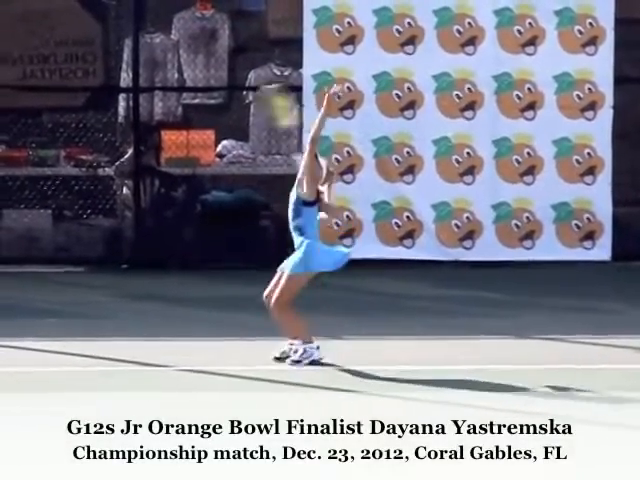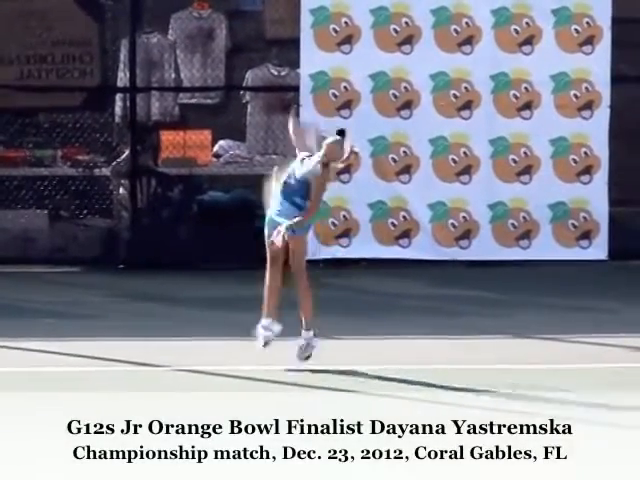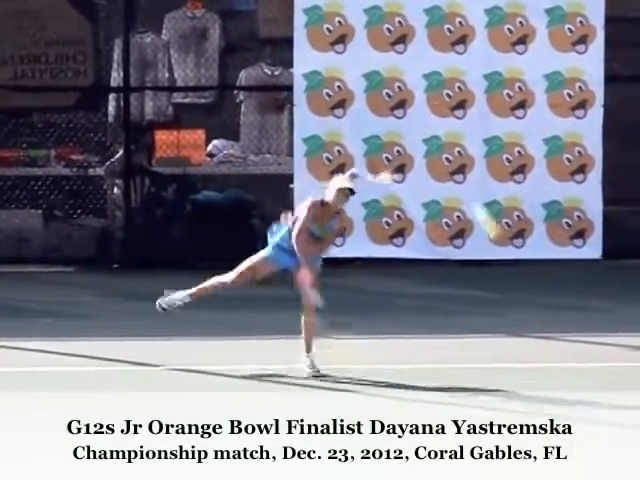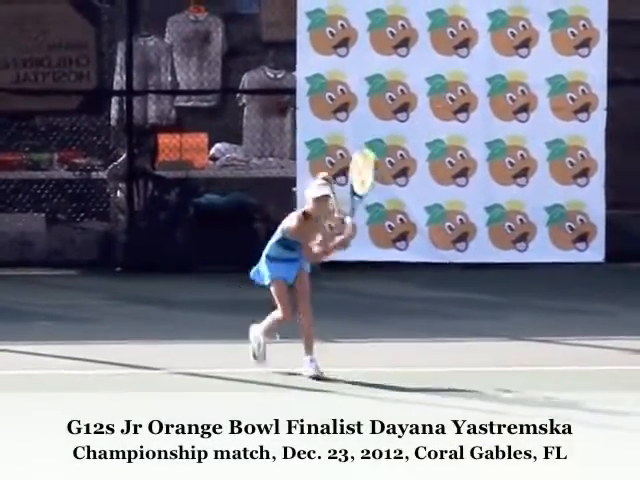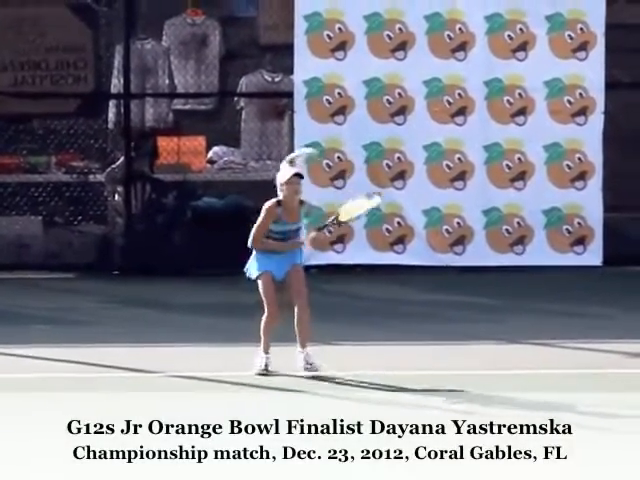
dt=0.3s
person 1, frame 1
left shoulder: (308, 187)
right shoulder: (317, 194)
left elbow: (312, 146)
left wrist: (324, 111)
left hip: (306, 252)
right hip: (303, 251)
left knee: (278, 305)
right knee: (270, 299)
left ankle: (309, 347)
right ankle: (297, 342)
person 1, frame 2
left shoulder: (323, 175)
right shoulder: (305, 154)
left elbow: (311, 212)
right elbow: (296, 132)
left wrist: (290, 225)
left hip: (296, 220)
right hip: (277, 213)
left knee: (298, 271)
right knee: (273, 267)
left ankle: (308, 334)
right ankle: (269, 321)
person 1, frame 3
left shoulder: (337, 220)
right shoulder: (314, 206)
left elbow: (319, 248)
right elbow: (298, 237)
right wrist: (305, 264)
left hip: (304, 257)
right hip: (283, 249)
left knee: (310, 305)
right knee: (232, 280)
left ankle: (308, 357)
right ankle: (185, 295)
person 1, frame 4
left shoulder: (320, 215)
right shoulder: (298, 221)
right elbow: (313, 255)
left wrist: (329, 241)
right wrist: (343, 239)
left hip: (297, 261)
right hip: (275, 262)
left knee: (305, 308)
right knee: (286, 314)
left ankle: (309, 359)
right ankle: (260, 333)
person 1, frame 5
left shoulder: (303, 206)
right shoulder: (272, 208)
right elbow: (254, 242)
left wrist: (298, 243)
right wrist: (288, 246)
left hip: (290, 256)
right hip: (265, 258)
left knee: (302, 301)
right knee: (271, 309)
left ankle: (304, 353)
right ankle: (264, 356)
